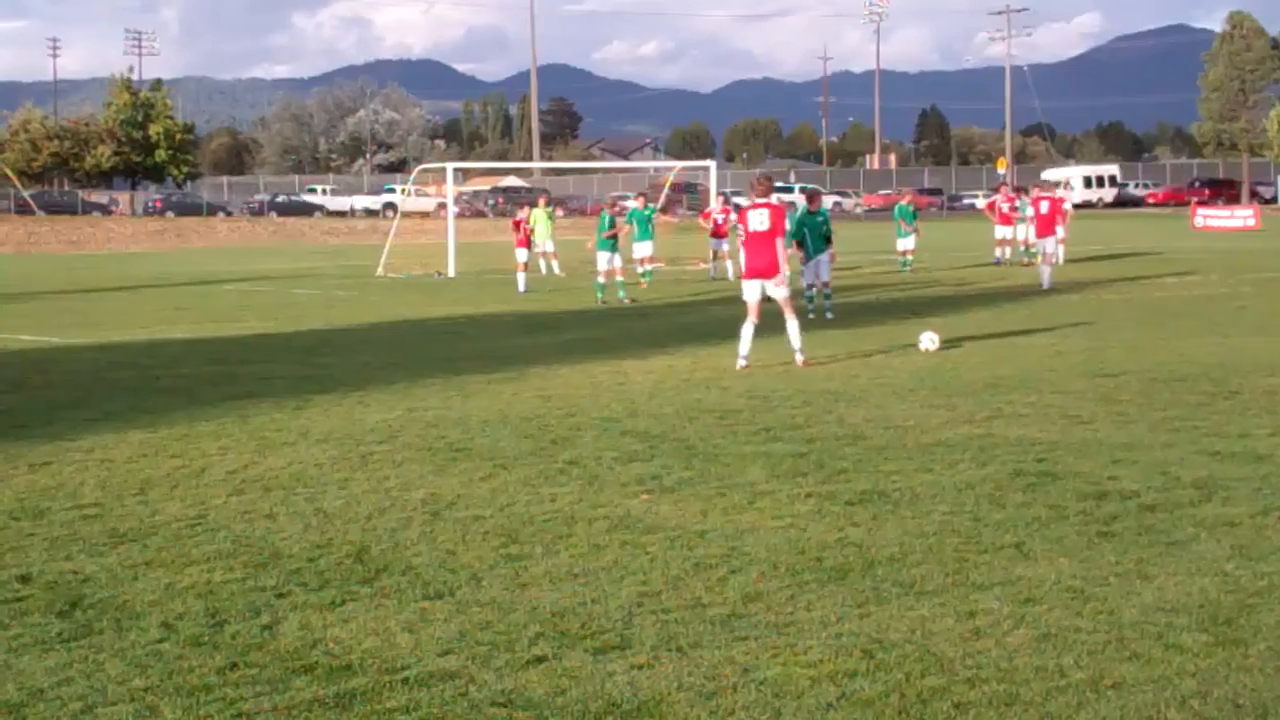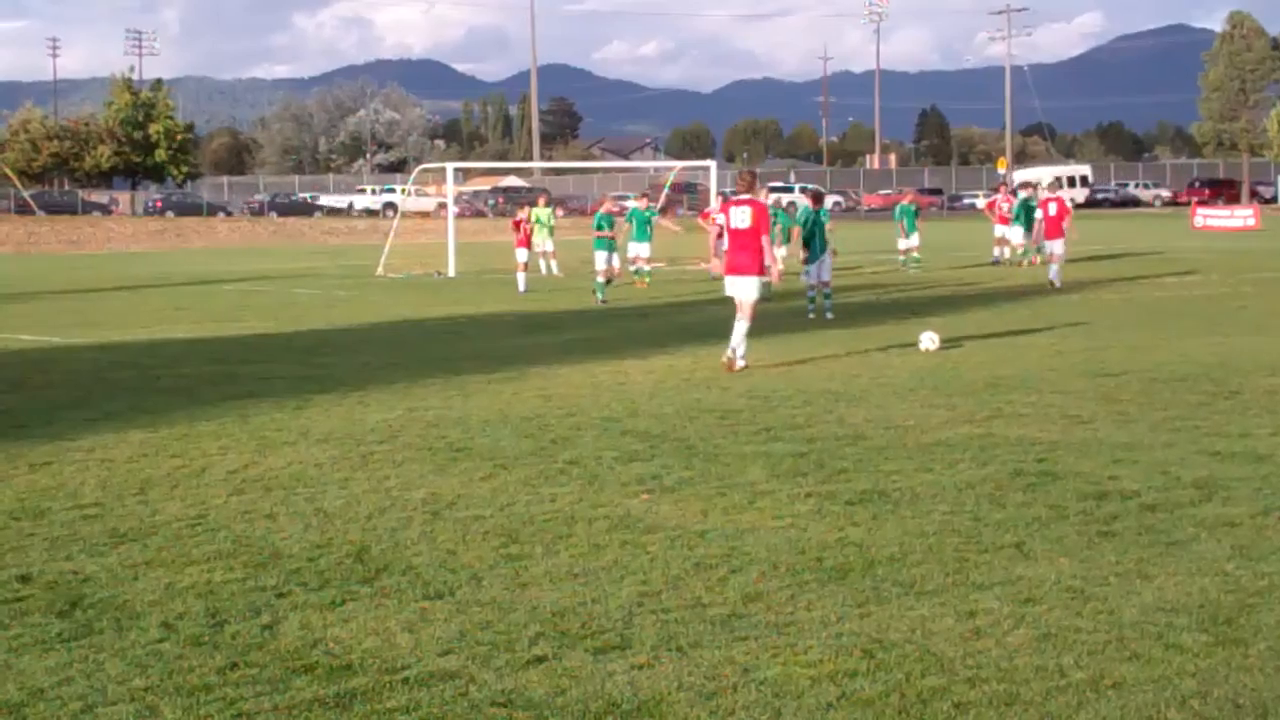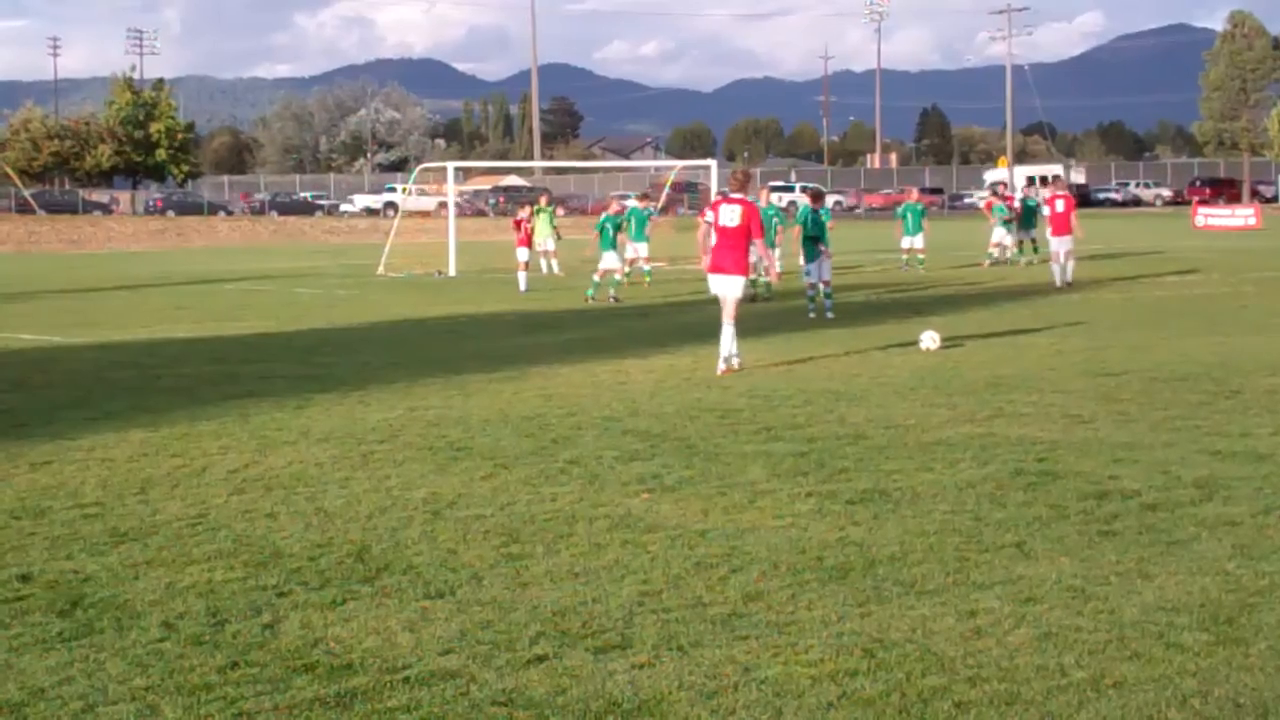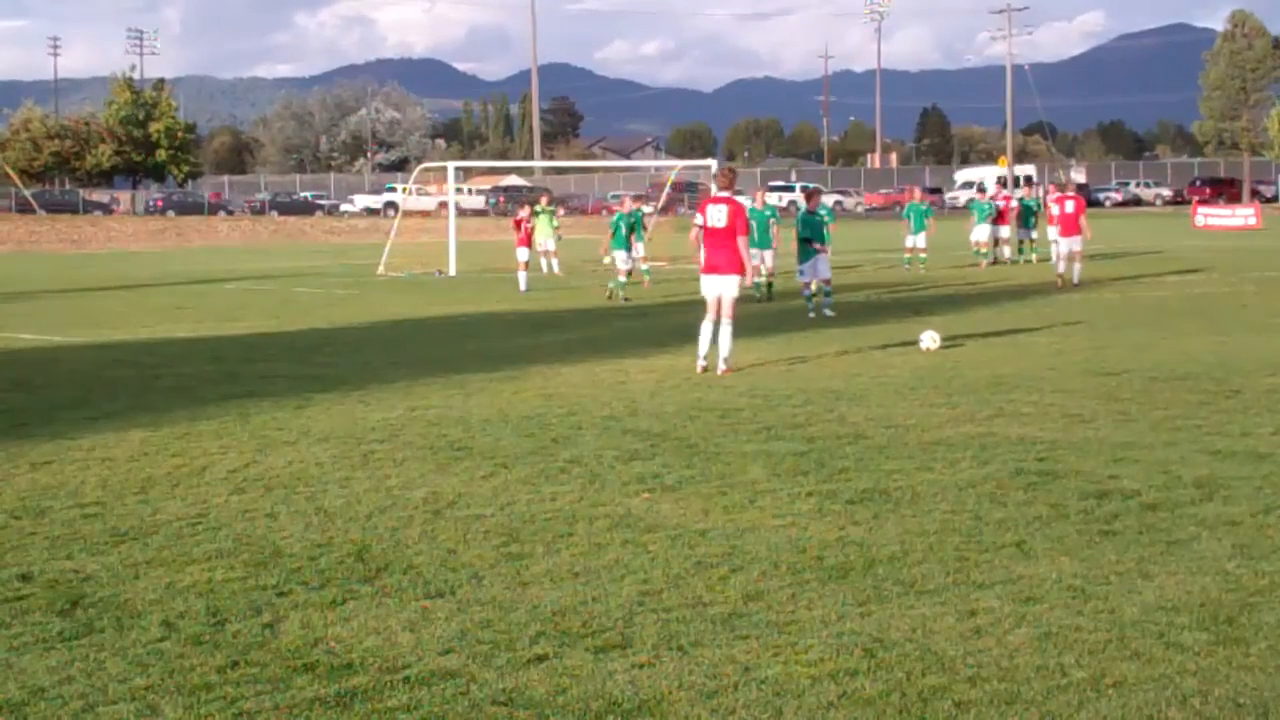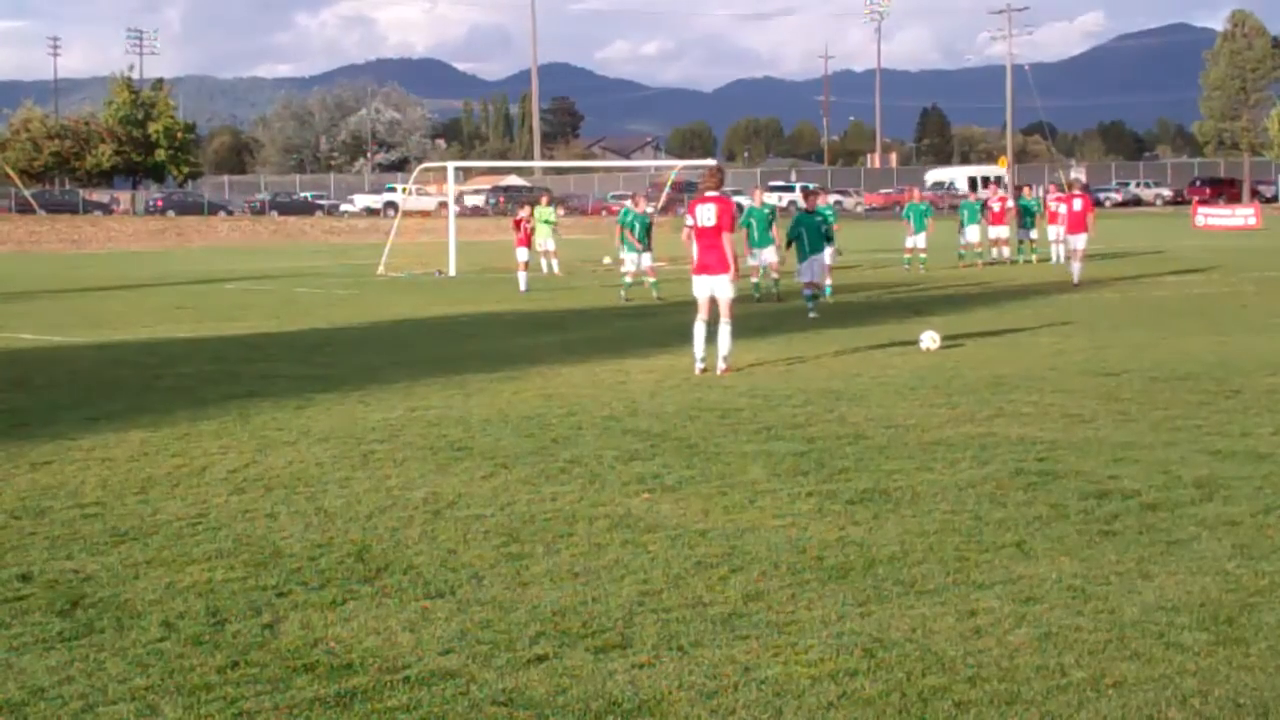
dt=0.3s
person 1, frame 1
left shoulder: (743, 213)
right shoulder: (778, 211)
left elbow: (741, 242)
right elbow: (779, 241)
right wrist: (782, 270)
left hip: (750, 270)
right hip: (773, 270)
left knee: (751, 317)
right knee: (788, 311)
left ankle: (742, 358)
right ankle: (798, 353)
person 1, frame 2
left shoulder: (726, 207)
right shoulder: (760, 208)
right elbow: (765, 240)
left wrist: (714, 257)
right wrist: (773, 267)
left hip: (731, 267)
right hip: (752, 267)
left knee: (742, 314)
right knee: (746, 315)
left ankle: (740, 359)
right ankle: (730, 351)
person 1, frame 3
left shoulder: (716, 205)
right shoulder: (751, 208)
left elbow: (702, 232)
right elbow: (758, 242)
left wrist: (705, 255)
right wrist: (771, 265)
left hip: (716, 266)
right hip: (737, 267)
left knee: (726, 312)
right knee: (729, 316)
left ankle: (734, 356)
right ankle: (723, 362)
person 1, frame 4
left shoulder: (705, 205)
right shoulder: (737, 207)
left elbow: (693, 236)
right elbow: (742, 241)
right wrist: (749, 269)
left hip: (709, 266)
right hip: (730, 267)
left knee: (710, 314)
right knee: (726, 316)
left ankle: (701, 360)
right ankle: (723, 363)
person 1, frame 5
left shoulder: (694, 205)
right shoulder: (726, 204)
left elbow: (685, 236)
right elbow: (726, 237)
right wrist: (732, 265)
left hip: (701, 267)
right hip: (722, 267)
left knee: (702, 316)
right knee: (725, 316)
left ankle: (699, 362)
right ankle: (722, 363)
